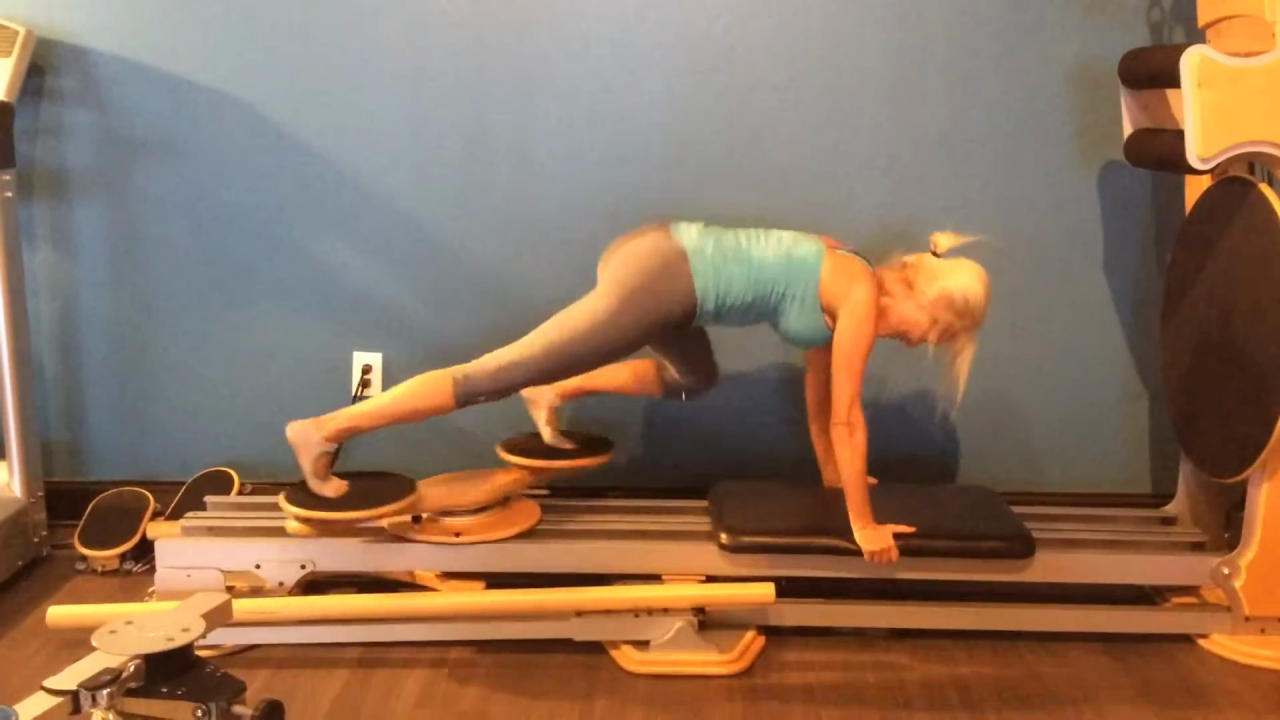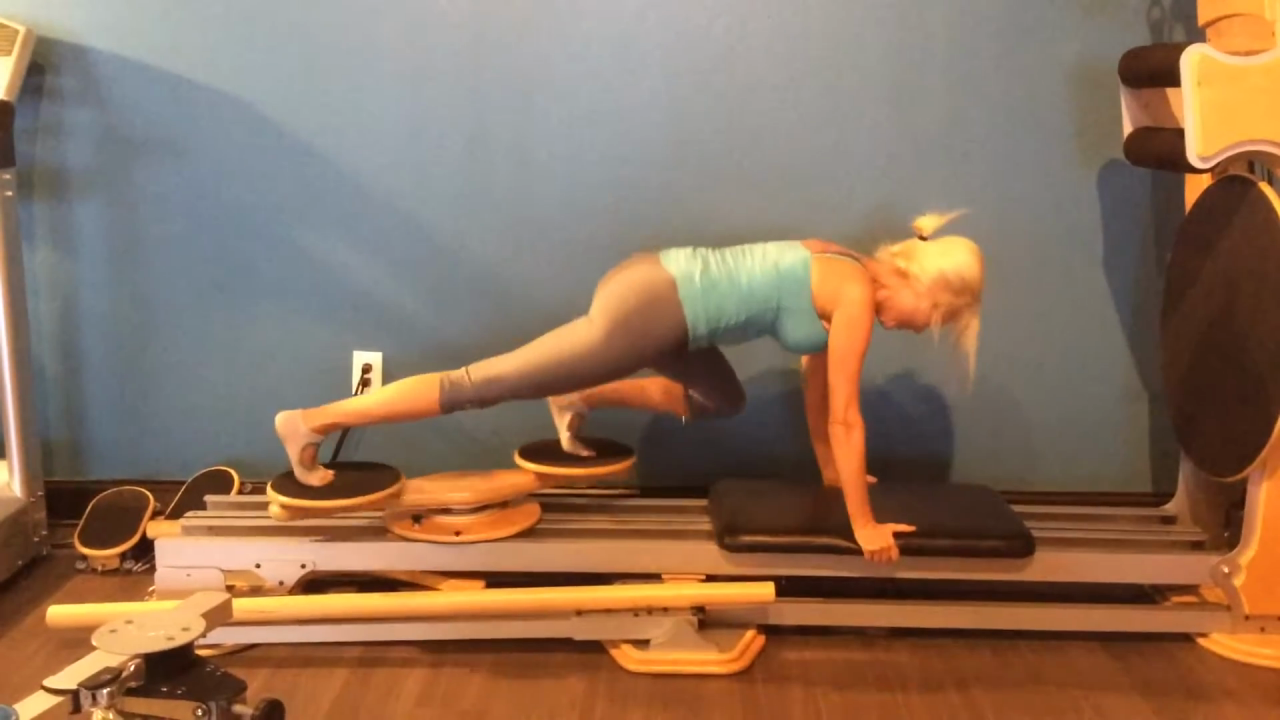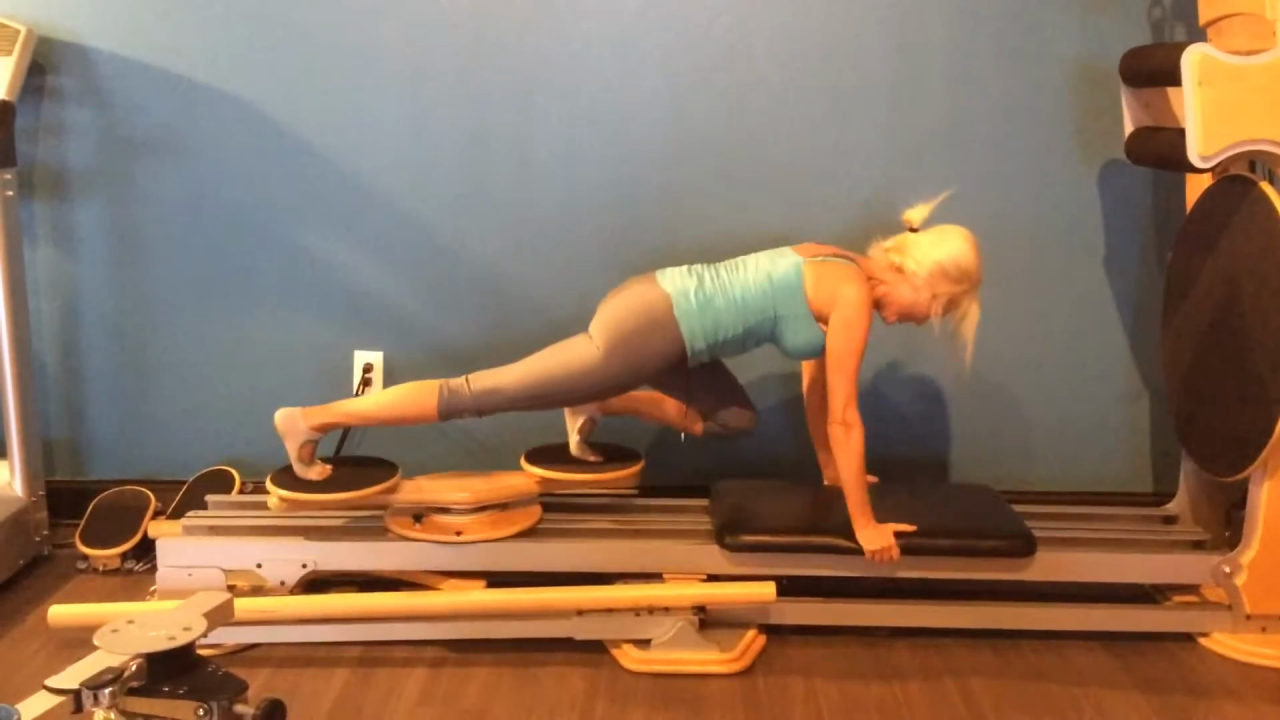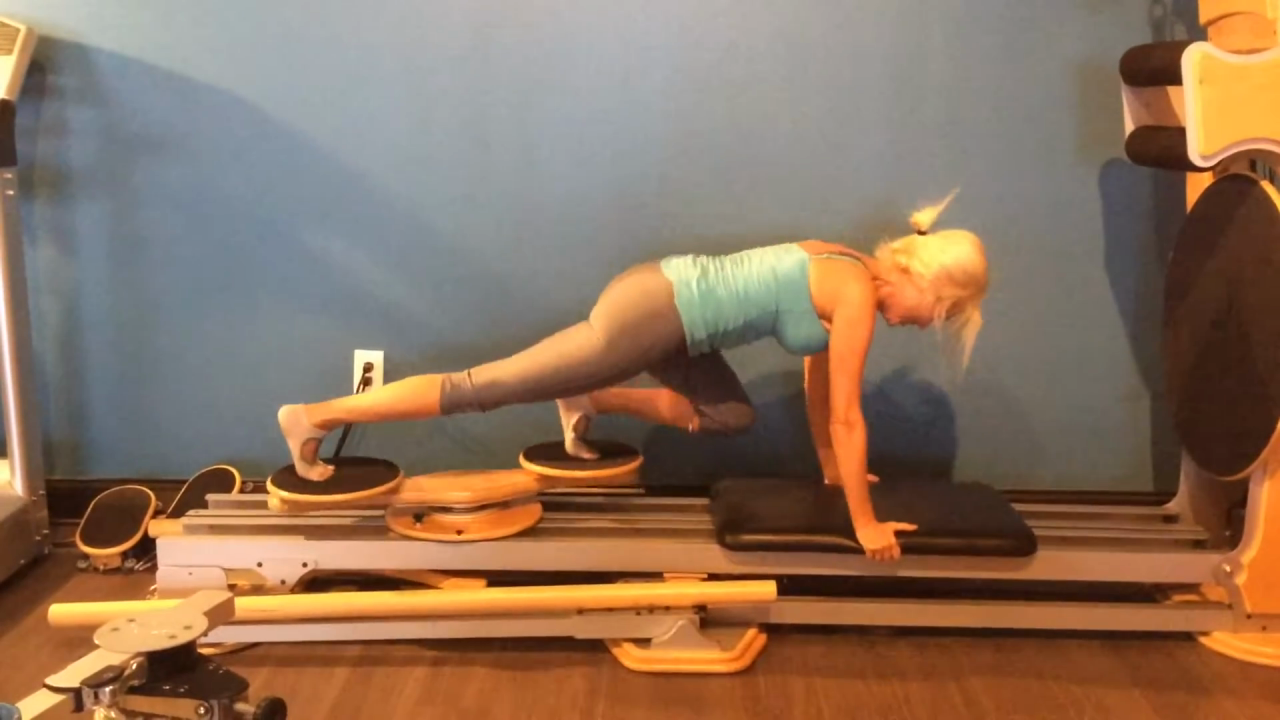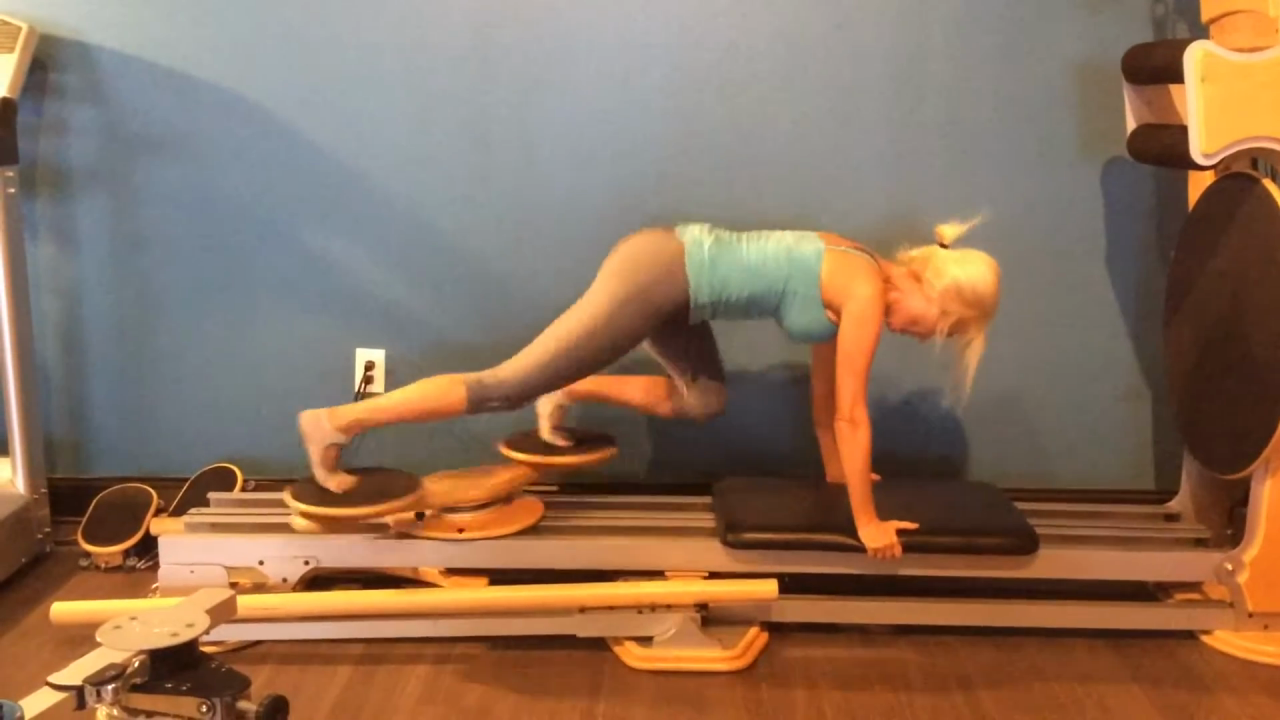
dt=0.2s
person 1, frame 1
left shoulder: (841, 285)
right shoulder: (862, 294)
left elbow: (817, 398)
right elbow: (844, 420)
left wrist: (833, 477)
right wrist: (863, 525)
left hip: (659, 252)
right hip: (658, 278)
left knee: (695, 379)
right knee: (496, 374)
left ankle: (555, 390)
right ankle: (322, 431)
person 1, frame 2
left shoulder: (840, 273)
right shoulder: (857, 293)
left elbow: (817, 388)
right elbow: (843, 418)
left wrist: (832, 475)
right wrist: (864, 524)
left hip: (656, 281)
right hip: (647, 309)
left knee: (722, 400)
right knee: (484, 385)
left ankle: (579, 397)
right ankle: (311, 420)
person 1, frame 3
left shoulder: (836, 268)
right shoulder: (853, 293)
left elbow: (814, 385)
right elbow: (844, 418)
left wrist: (832, 474)
right wrist: (864, 524)
left hip: (655, 303)
right hip: (644, 330)
left knee: (735, 419)
right knee: (479, 394)
left ankle: (597, 404)
right ankle: (309, 420)
person 1, frame 4
left shoulder: (842, 268)
right shoulder: (858, 294)
left elbow: (818, 386)
right elbow: (846, 417)
left wrist: (833, 473)
right wrist: (865, 523)
left hip: (658, 296)
right hip: (647, 320)
left knee: (733, 417)
right knee: (480, 389)
left ankle: (592, 399)
right ankle: (312, 417)
person 1, frame 5
left shoulder: (853, 273)
right shoulder: (867, 292)
left elbow: (824, 388)
right elbow: (850, 415)
left wrist: (836, 471)
right wrist: (866, 520)
left hip: (668, 262)
right hip: (655, 276)
left knee: (705, 400)
right knee: (507, 385)
left ankle: (571, 387)
right ankle: (335, 420)
